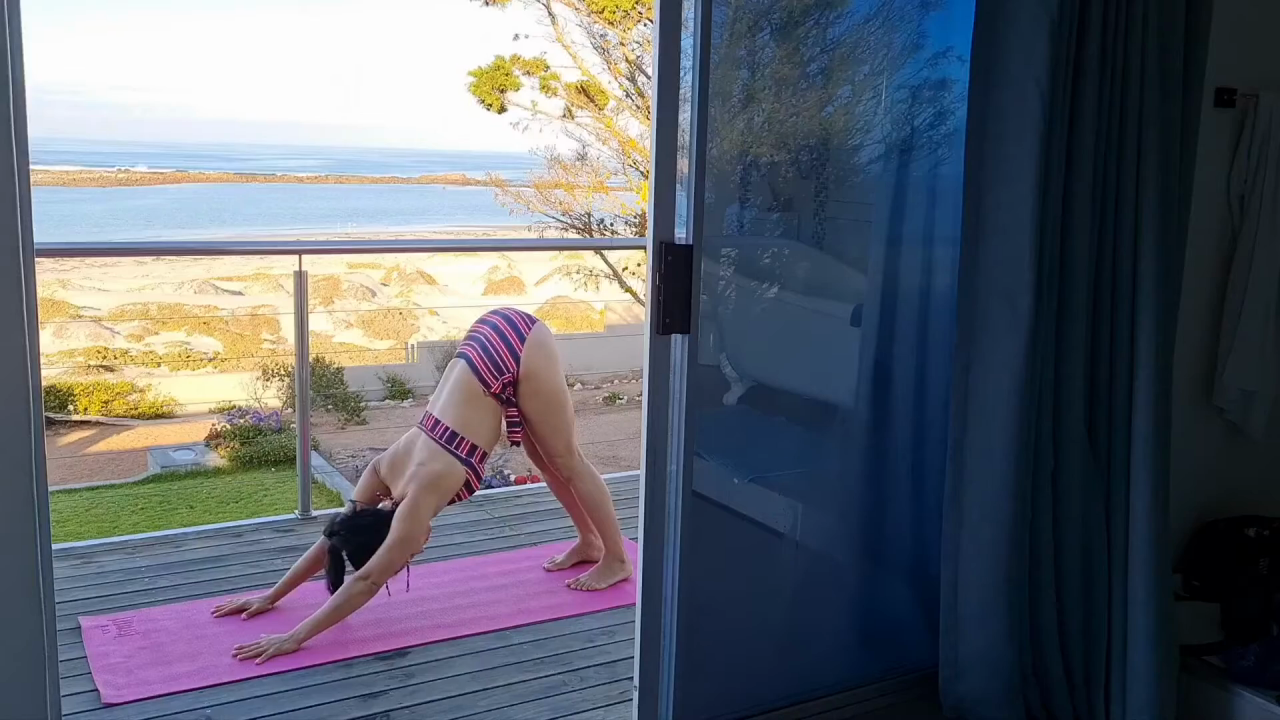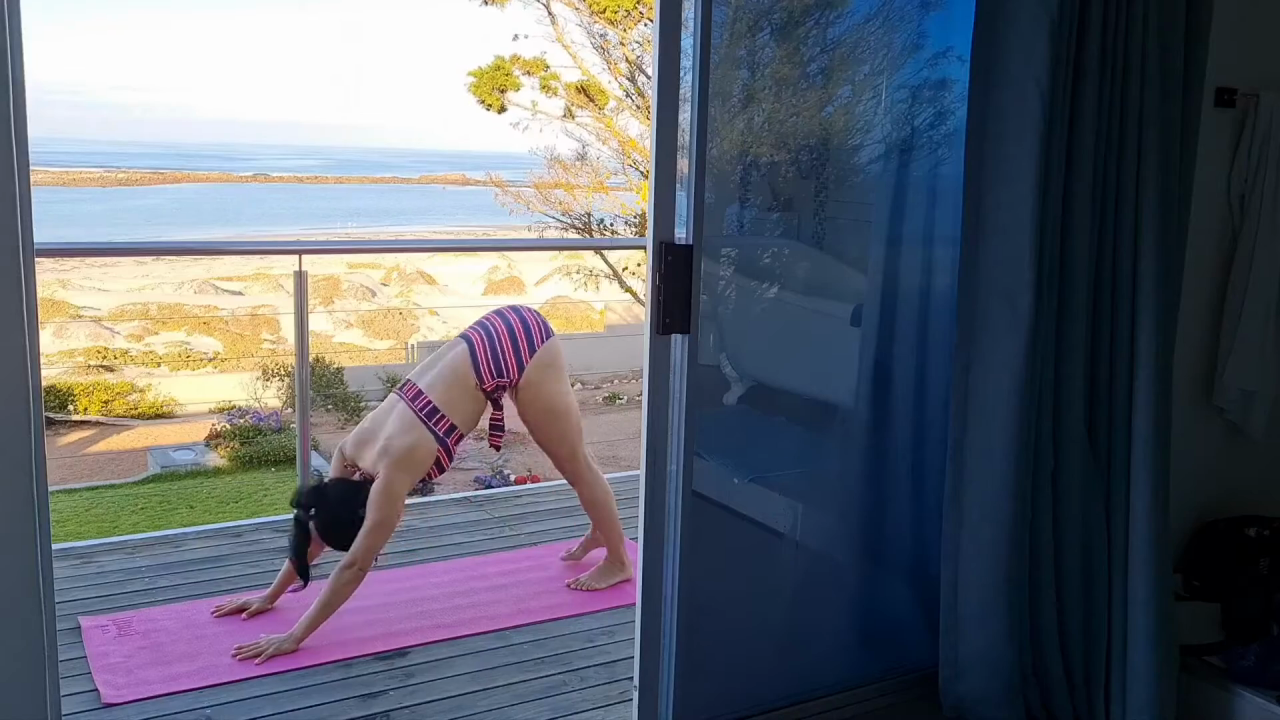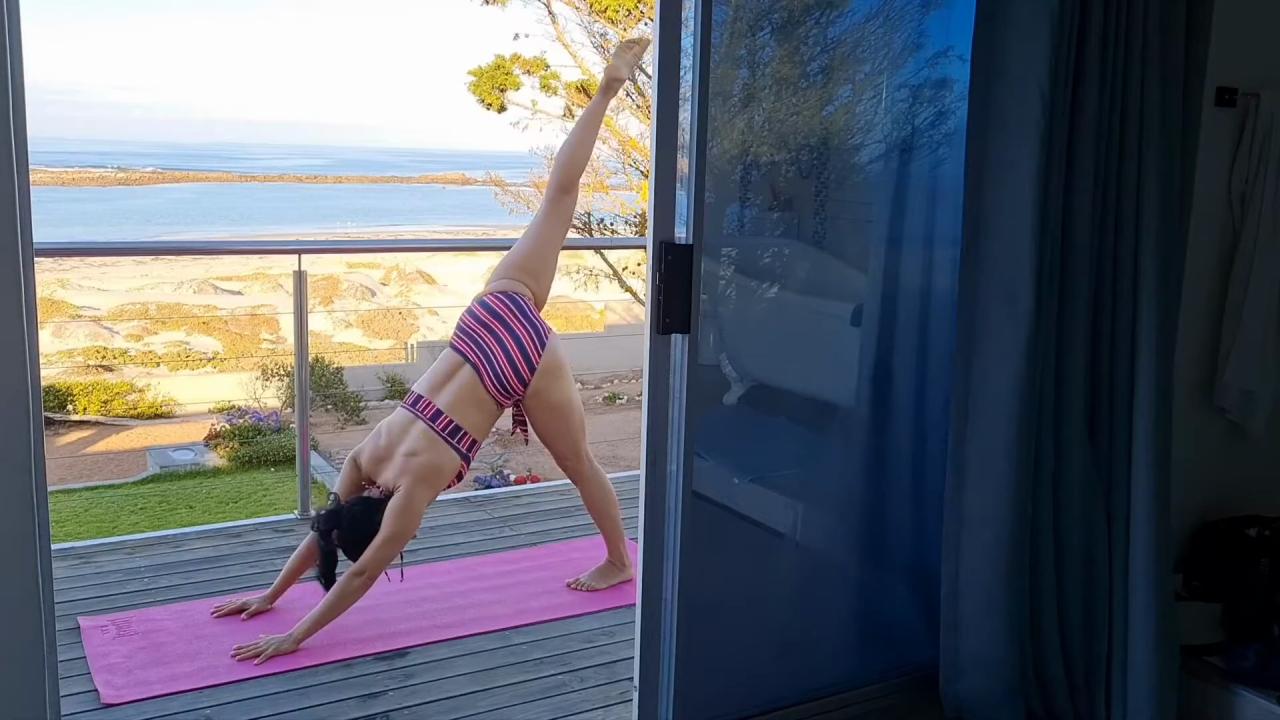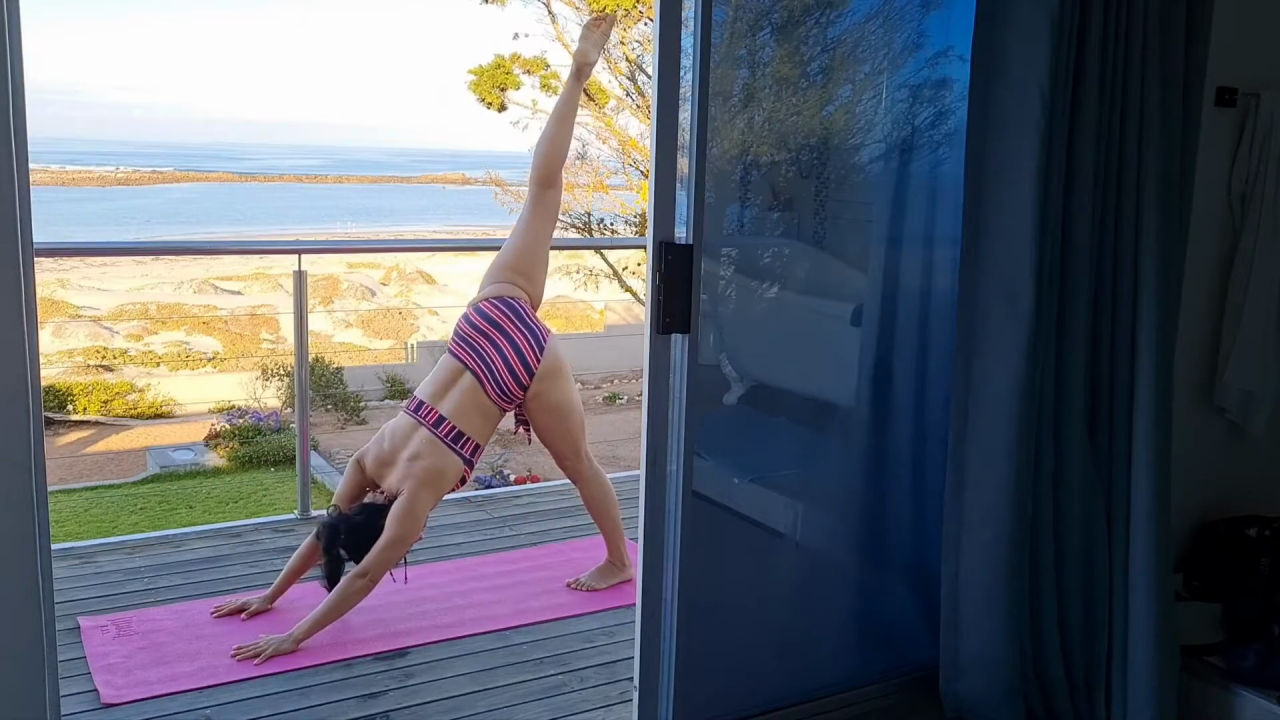
dt=0.7s
person 1, frame 1
left shoulder: (421, 491)
right shoulder: (385, 468)
left elbow: (368, 581)
right elbow: (335, 536)
left wrist: (296, 637)
right wrist: (271, 596)
left hip: (515, 346)
right hip: (494, 339)
left knee: (567, 462)
right knee: (545, 461)
left ankle: (616, 559)
right ankle: (589, 543)
person 1, frame 2
left shoulder: (391, 469)
right shoulder: (353, 449)
left elbow: (354, 567)
right elbow: (316, 528)
left wrist: (294, 637)
right wrist: (269, 595)
left hip: (515, 348)
left knee: (573, 459)
right knee: (566, 456)
left ankle: (617, 561)
person 1, frame 3
left shoulder: (410, 486)
right shoulder: (368, 458)
left elbow: (361, 576)
right elbow: (322, 531)
left wrist: (291, 638)
right wrist: (267, 596)
left hip: (519, 352)
right hip: (498, 316)
left knee: (578, 464)
right knee: (560, 193)
left ankle: (619, 563)
right ankle: (607, 90)
person 1, frame 4
left shoulder: (415, 489)
right shoulder: (372, 461)
left elbow: (364, 576)
right elbow: (325, 531)
left wrist: (293, 637)
right wrist: (268, 596)
left hip: (520, 356)
right hip: (491, 324)
left knee: (578, 467)
right knee: (542, 196)
left ankle: (620, 563)
right ankle: (575, 85)
